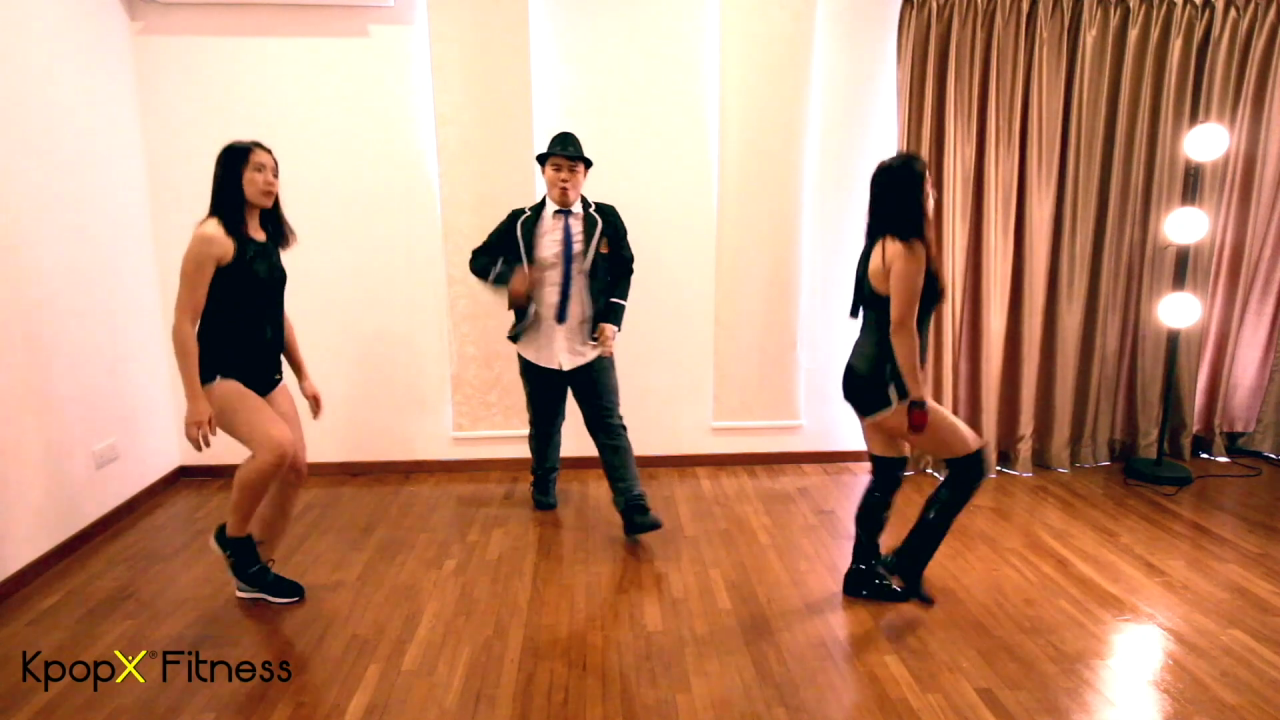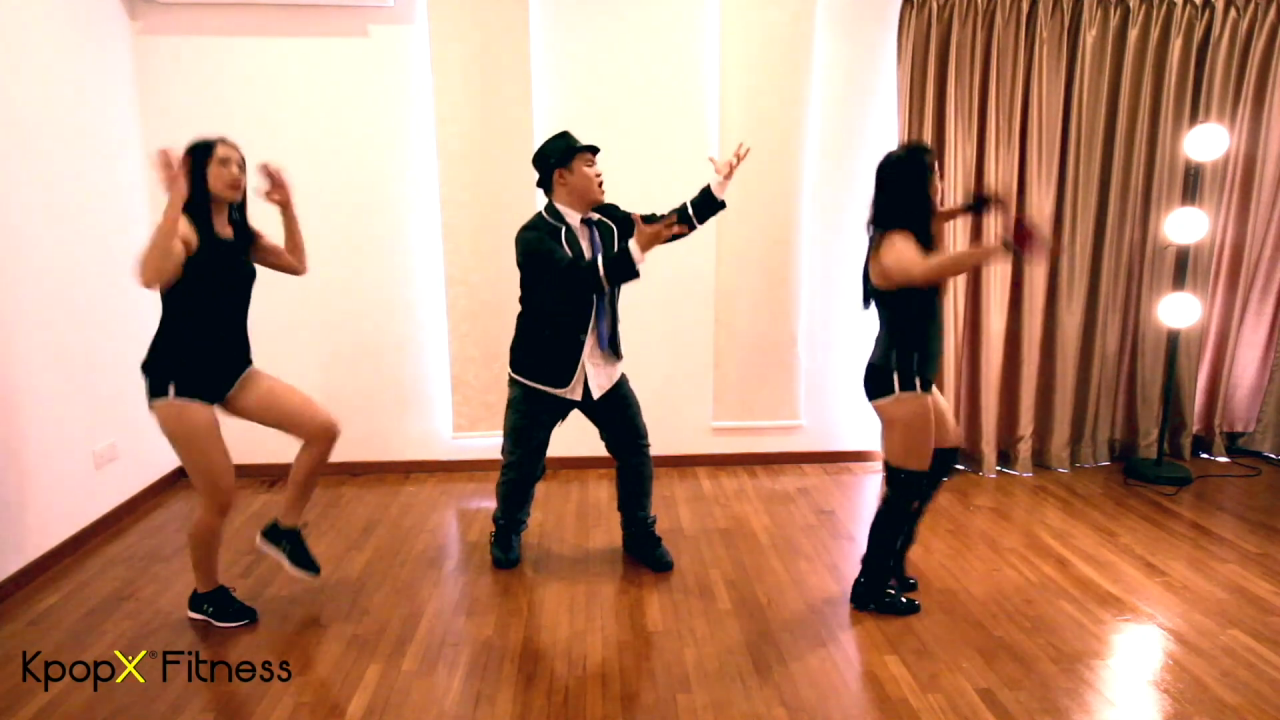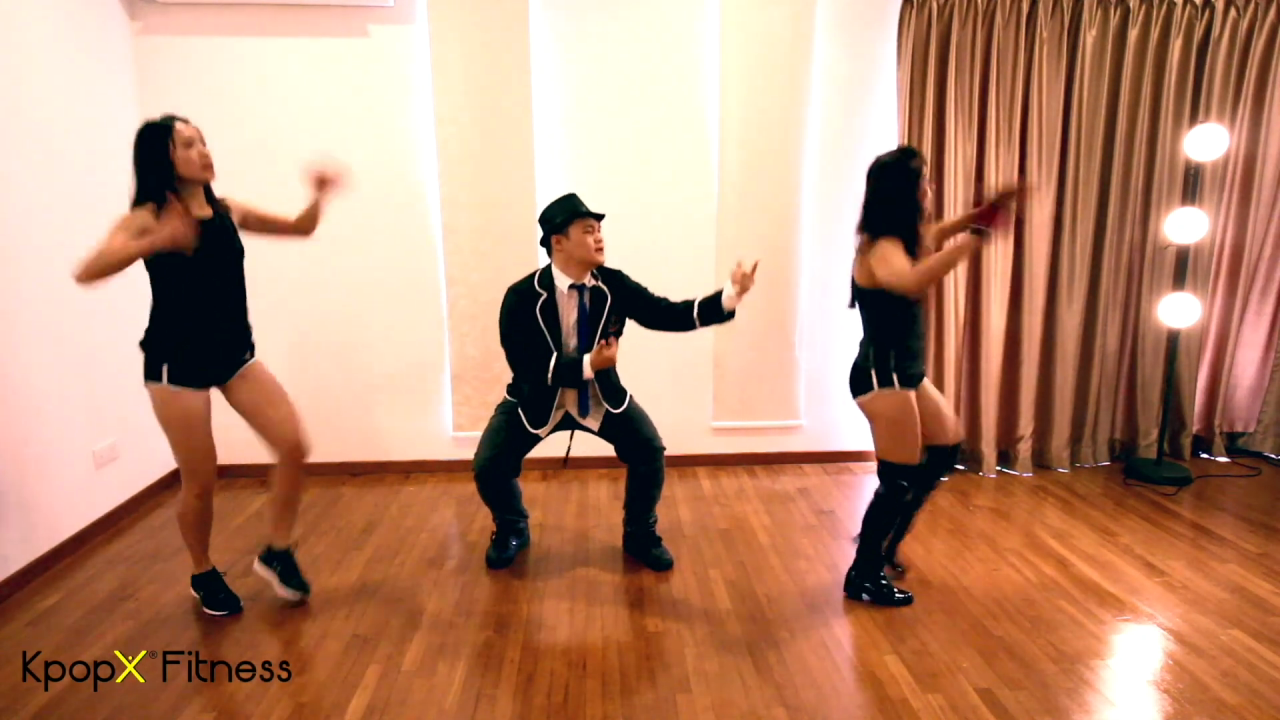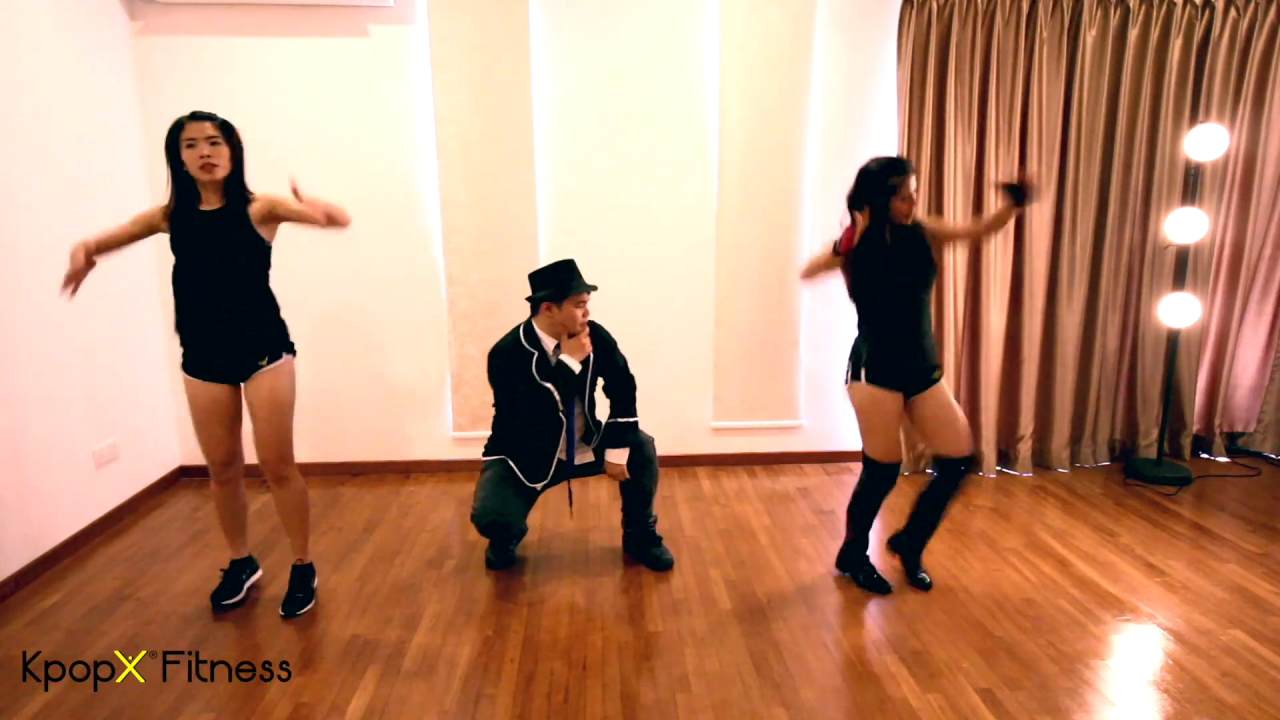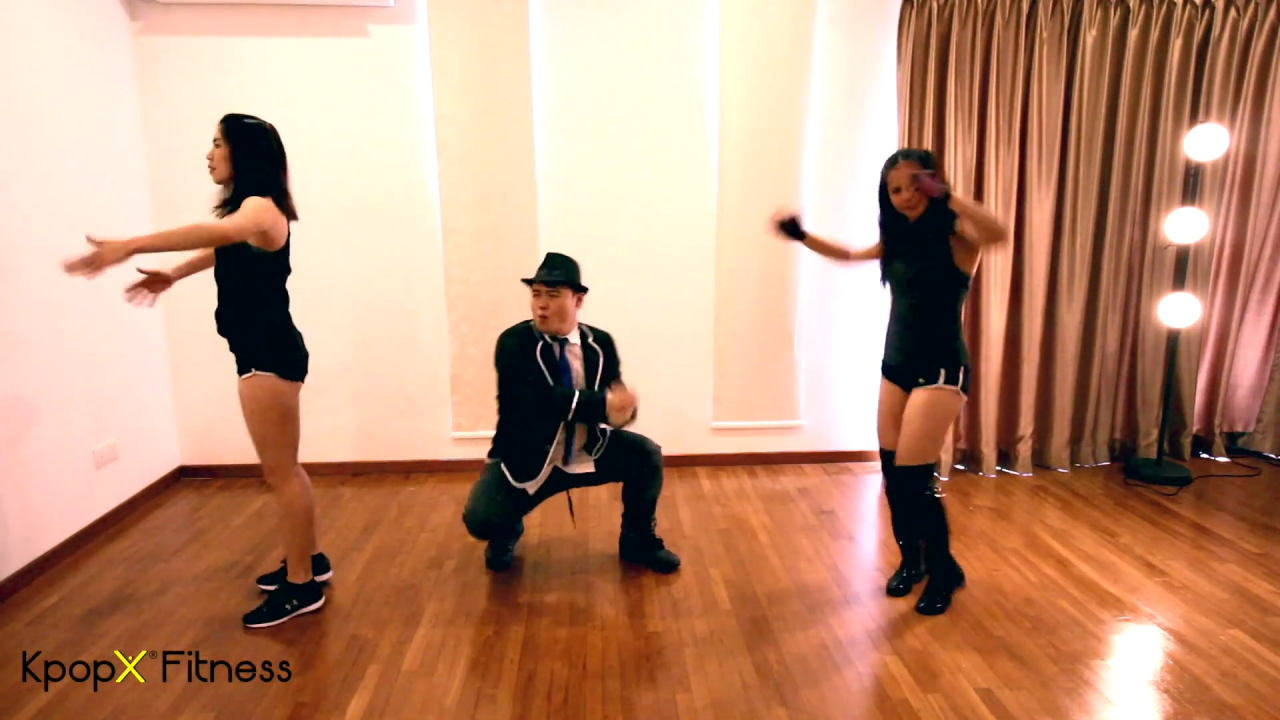
dt=1s
person 1, frame 1
left shoulder: (269, 237)
right shoulder: (213, 237)
right elbow: (185, 321)
left wrist: (304, 376)
right wrist: (194, 399)
left hip: (268, 372)
right hip: (223, 376)
left knee: (294, 471)
right knee: (280, 448)
left ankle: (255, 570)
right ankle: (236, 532)
person 1, frame 2
left shoulder: (242, 233)
right shoulder: (183, 229)
left elbow: (296, 265)
right elbow: (152, 276)
left wrist: (286, 208)
right wrist: (175, 203)
left hip: (234, 369)
right hip: (180, 380)
left knee: (323, 428)
right knee: (218, 496)
left ankle: (285, 528)
right ankle: (204, 596)
person 1, frame 3
left shoulder: (228, 211)
right shoulder: (148, 219)
left elbow: (299, 228)
right elbow: (86, 270)
left wrist: (319, 195)
right wrist: (153, 242)
left hip: (235, 352)
right hip: (176, 363)
left knee: (294, 446)
right knee: (201, 480)
left ankle: (278, 550)
right ankle: (205, 574)
person 1, frame 4
left shoulder: (259, 206)
right shoulder: (171, 214)
left elbow: (339, 218)
right elbow: (106, 240)
left wrist: (311, 209)
right wrist: (85, 252)
left hip: (265, 347)
right hip: (204, 355)
left knee: (277, 466)
right knee: (223, 467)
left ankle: (303, 569)
right ankle: (240, 563)
person 1, frame 5
left shoulder: (262, 209)
right shoulder: (246, 213)
left elbow: (216, 233)
right elbow: (218, 250)
left wrist: (128, 246)
right wrist: (171, 275)
left hip: (269, 356)
right hip: (261, 354)
left knee: (283, 473)
right knee: (281, 468)
left ankle: (303, 587)
right ankle: (310, 561)
person 2, frame 1
left shoulder: (882, 242)
right shoulder: (908, 250)
right elbow: (903, 327)
right wrist: (917, 398)
left hip: (865, 373)
right hip: (884, 382)
left knee: (888, 474)
right knee: (970, 462)
left ankle: (864, 572)
right ankle: (908, 561)
person 2, frame 2
left shoulder: (907, 231)
right shoulder: (895, 242)
left elbow: (934, 216)
right elbow: (923, 271)
left wrist: (970, 208)
right wrist: (993, 250)
left hip: (911, 374)
right hip: (899, 377)
left knee: (947, 455)
right knee: (911, 486)
left ankle: (888, 564)
right ankle: (874, 587)
person 2, frame 3
left shoulder: (901, 232)
right shoulder: (881, 245)
left elbow: (938, 234)
right elbow: (912, 282)
left wrist: (975, 220)
right wrist: (974, 235)
left hip: (906, 372)
right hip: (883, 375)
left knee: (946, 450)
right knee: (904, 479)
left ankle: (879, 547)
right ankle: (865, 576)
person 2, frame 4
left shoulder: (920, 231)
right shoulder: (857, 244)
left elbow: (981, 230)
right elbow: (810, 275)
left wrist: (1013, 201)
right wrist: (842, 251)
left hip: (923, 367)
right hip: (874, 370)
left knee: (959, 462)
right knee: (883, 469)
left ankle: (910, 544)
right ankle: (853, 553)
person 2, frame 5
left shoulder: (957, 234)
right shoulder: (899, 237)
left elbow: (998, 231)
right elbow: (848, 254)
left wrist: (944, 200)
right wrist: (801, 235)
left hip: (941, 370)
right hip: (897, 366)
left knee: (914, 476)
right knee: (893, 472)
left ankle: (945, 571)
right ankle: (912, 558)
person 3, frame 1
left shoulder: (605, 218)
right shoulder: (522, 222)
left elbow: (622, 269)
right elbow: (481, 258)
left wrist: (611, 319)
right wrist: (509, 279)
left hip: (589, 345)
right hip: (537, 347)
left knee: (608, 426)
right knee: (544, 425)
left ankle: (633, 508)
right ankle: (545, 480)
person 3, frame 2
left shoulder: (607, 219)
right shoulder: (535, 236)
left elbow: (668, 228)
right elbow: (578, 281)
left wrist: (718, 187)
right wrist: (634, 252)
left hip: (602, 367)
right hip: (545, 371)
left knee: (634, 448)
right knee: (522, 465)
left ankle: (639, 535)
right ankle: (508, 532)
person 3, frame 3
left shoulder: (614, 285)
right shoulder: (523, 297)
left elbow: (668, 315)
right elbow: (522, 363)
left wrist: (728, 297)
right wrist: (586, 365)
left hip: (602, 394)
right hip: (537, 399)
left knee: (649, 451)
right knee: (489, 467)
left ankle: (640, 536)
right ankle: (512, 531)
person 3, frame 4
left shoulder: (593, 336)
right shoulder: (507, 353)
left elbow: (622, 388)
right elbow: (529, 417)
left wrist: (617, 449)
right wrist: (568, 362)
left hip: (582, 447)
right hip: (522, 457)
left knee: (641, 448)
right knee: (490, 519)
left ankle: (639, 536)
right ankle: (506, 537)
person 3, frame 5
left shoulder: (600, 345)
right shoulder: (515, 343)
left elbow: (615, 401)
right elbow: (538, 403)
left wrist: (619, 413)
right wrist: (604, 402)
left hip: (588, 453)
right hip: (526, 458)
left knee: (647, 457)
right knee: (481, 517)
left ankle: (637, 541)
right ankle: (505, 535)
